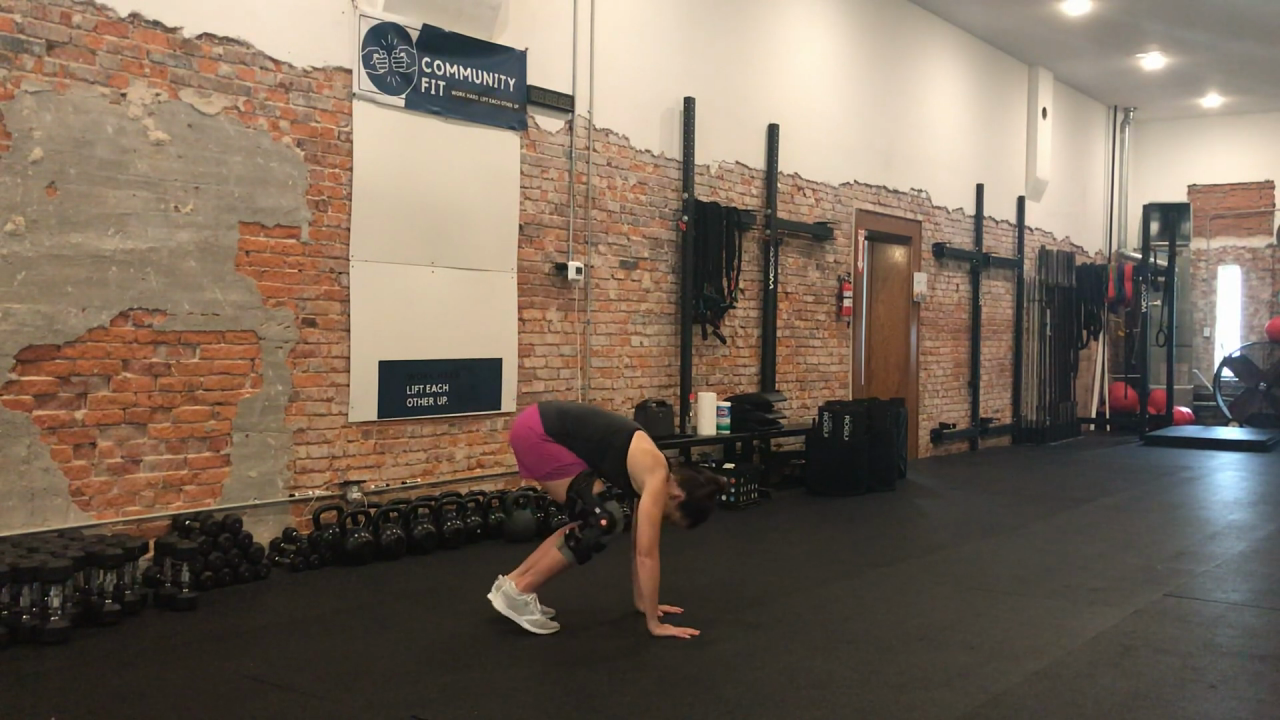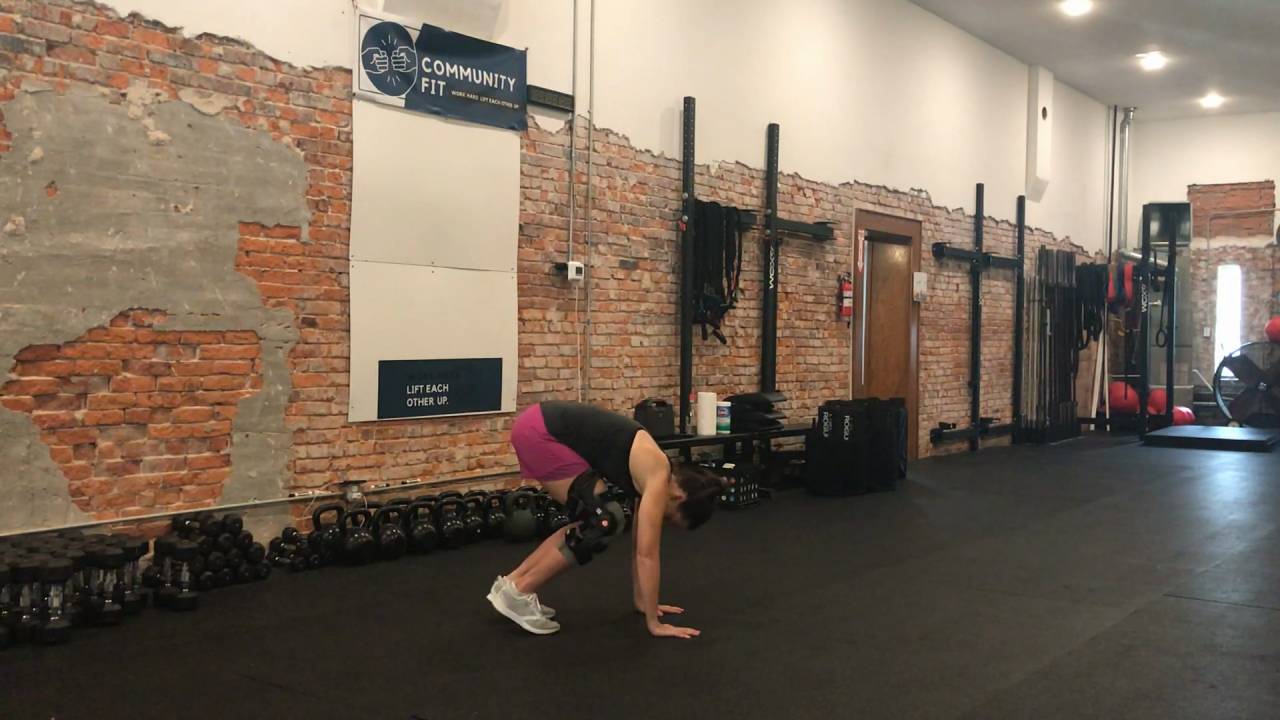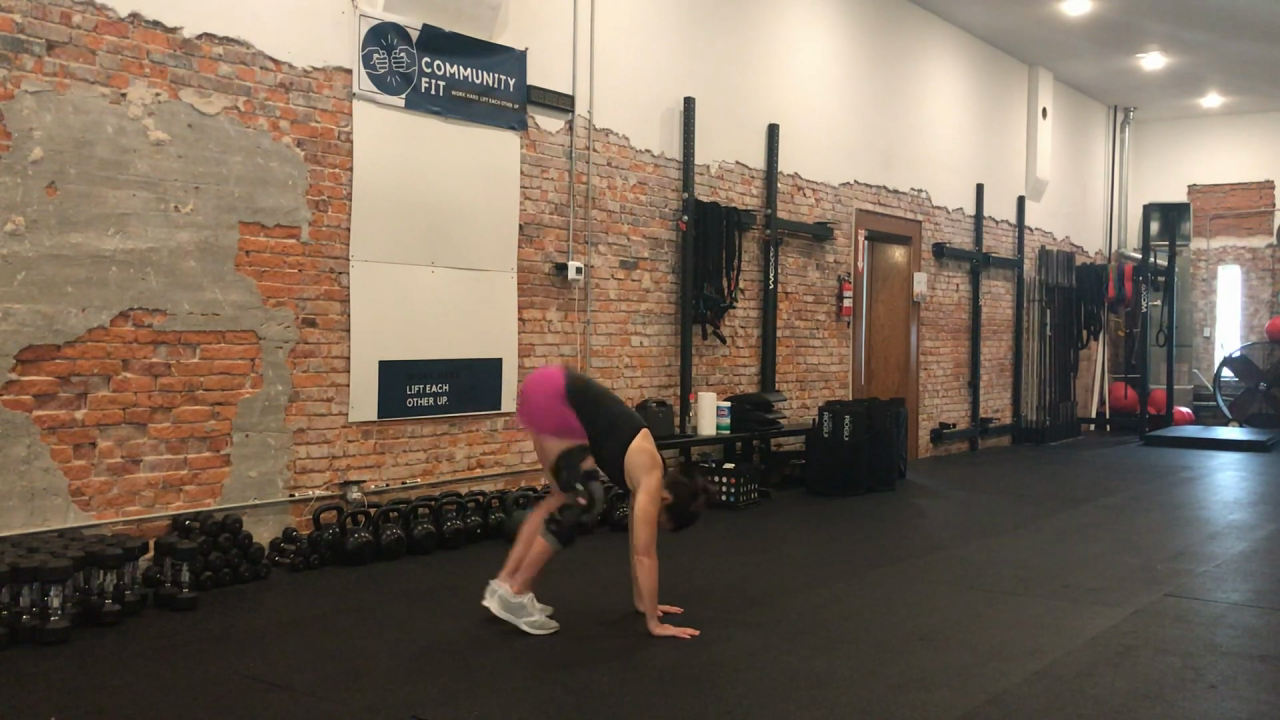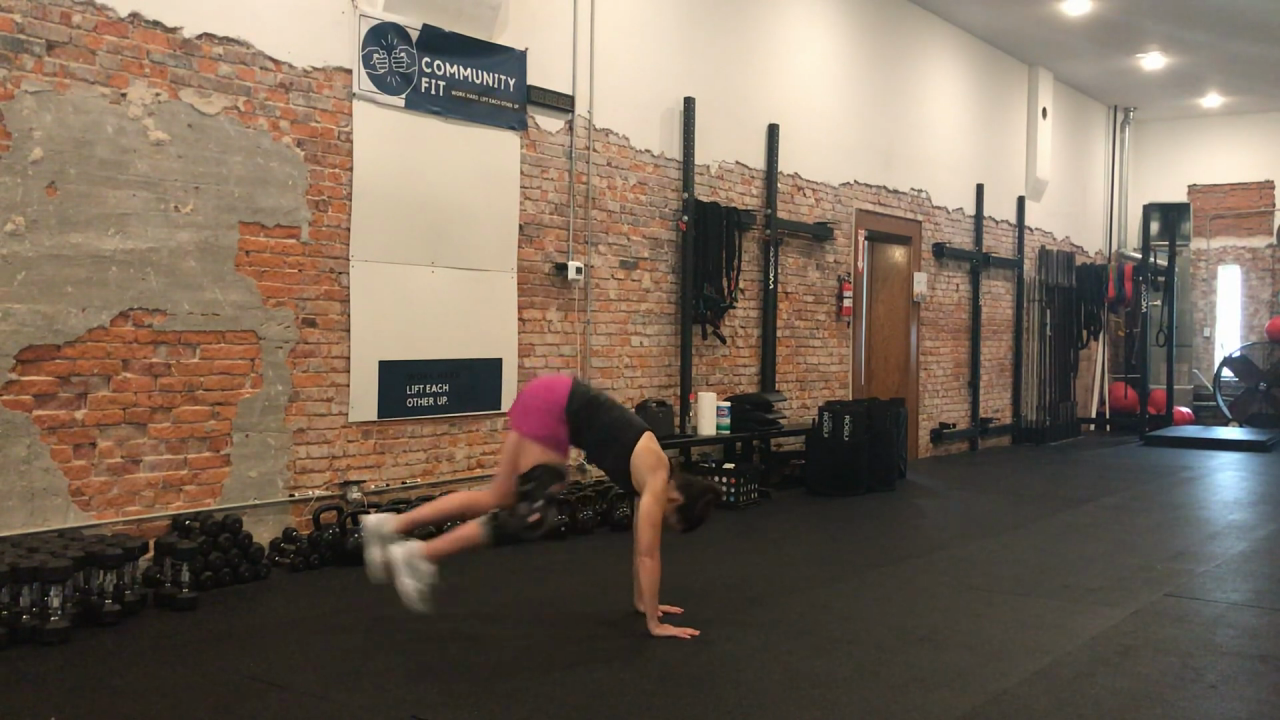
dt=0.2s
person 1, frame 1
left shoulder: (649, 475)
right shoulder: (656, 478)
left elbow: (639, 545)
right elbow: (646, 554)
left wrist: (641, 601)
right wrist: (654, 623)
left hip: (542, 430)
right hip: (538, 432)
left knee: (592, 523)
right knee: (604, 521)
left ankle: (513, 582)
right ankle: (518, 592)
person 1, frame 2
left shoulder: (651, 476)
right shoulder: (658, 480)
left elbow: (639, 545)
right elbow: (647, 554)
left wrist: (641, 600)
right wrist: (654, 623)
left hip: (546, 427)
right hip: (540, 430)
left knee: (590, 523)
right knee: (605, 521)
left ankle: (511, 583)
right ankle: (518, 593)
person 1, frame 3
left shoulder: (655, 481)
right shoulder: (649, 482)
left elbow: (639, 542)
right elbow: (644, 551)
left wrist: (641, 600)
right wrist: (653, 622)
left hip: (556, 390)
right hip: (549, 393)
left knee: (567, 498)
right knee: (583, 503)
left ankle: (504, 583)
right ankle: (515, 594)
person 1, frame 4
left shoulder: (656, 471)
right shoulder: (657, 483)
left elbow: (642, 546)
right elbow: (647, 553)
left wrist: (642, 600)
right wrist: (654, 623)
left hip: (556, 398)
right hip: (554, 402)
left knee: (502, 497)
right knee: (534, 513)
left ankle: (388, 525)
right ankle: (421, 556)
